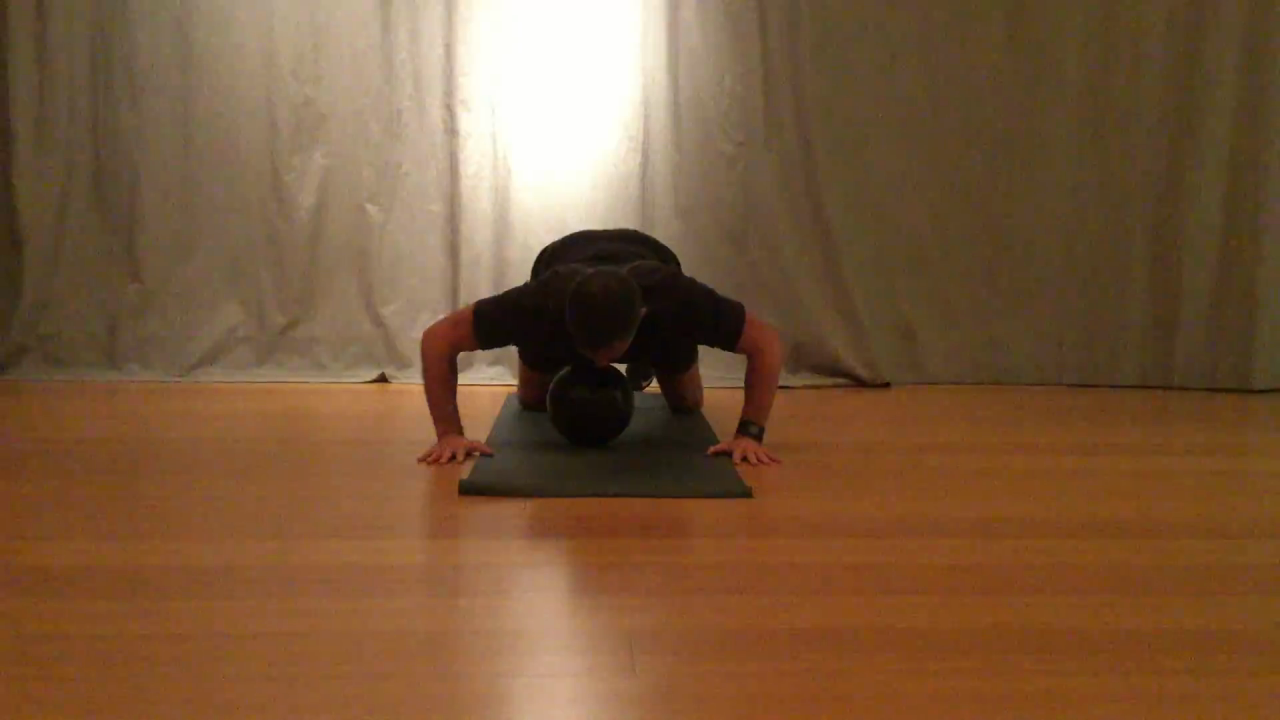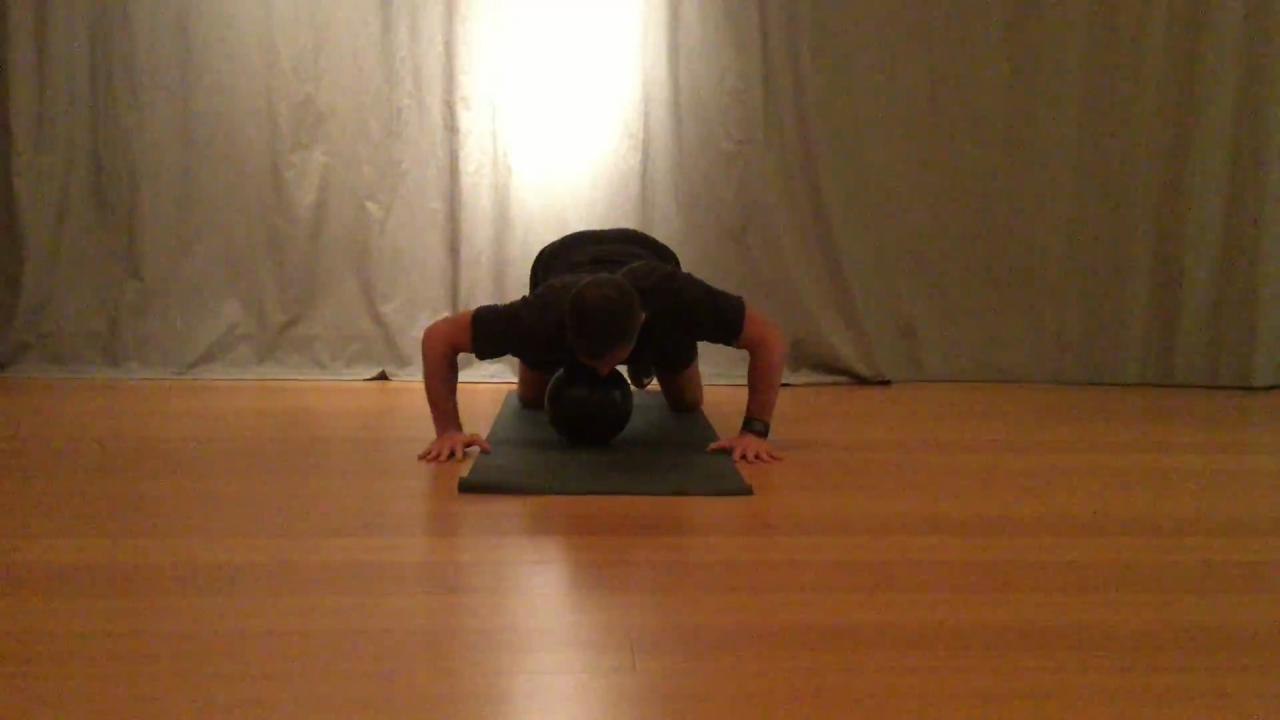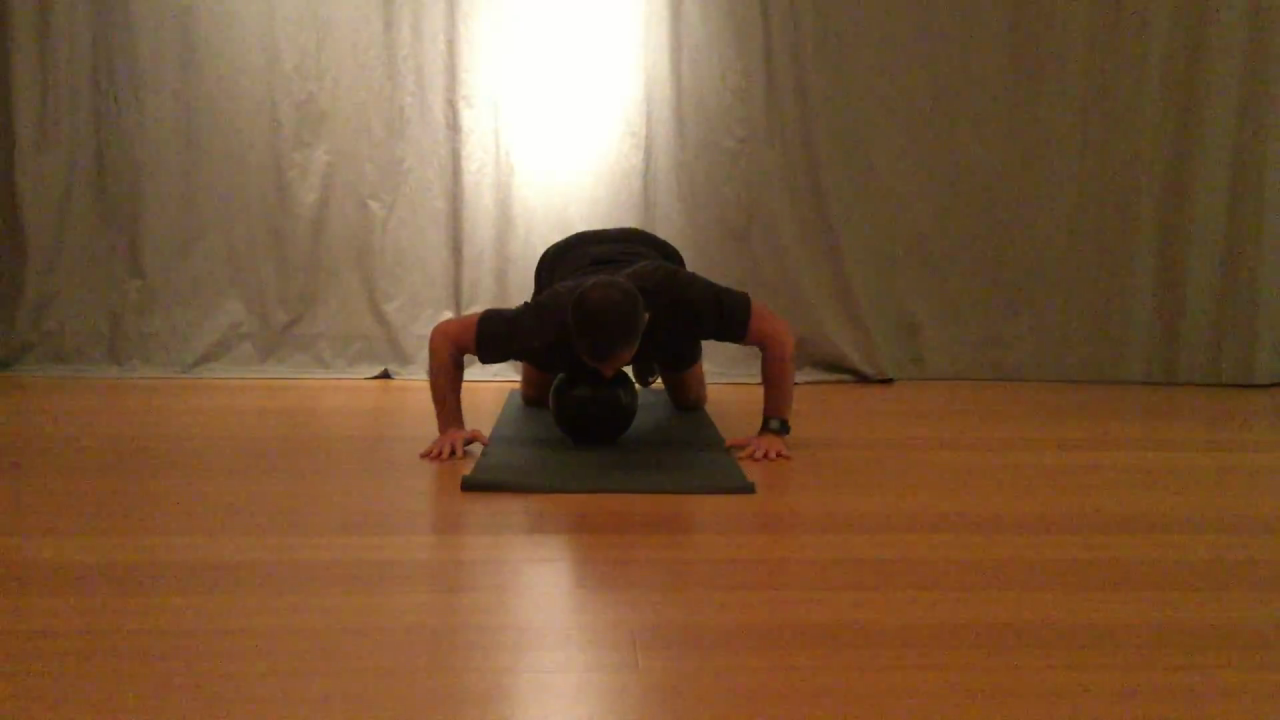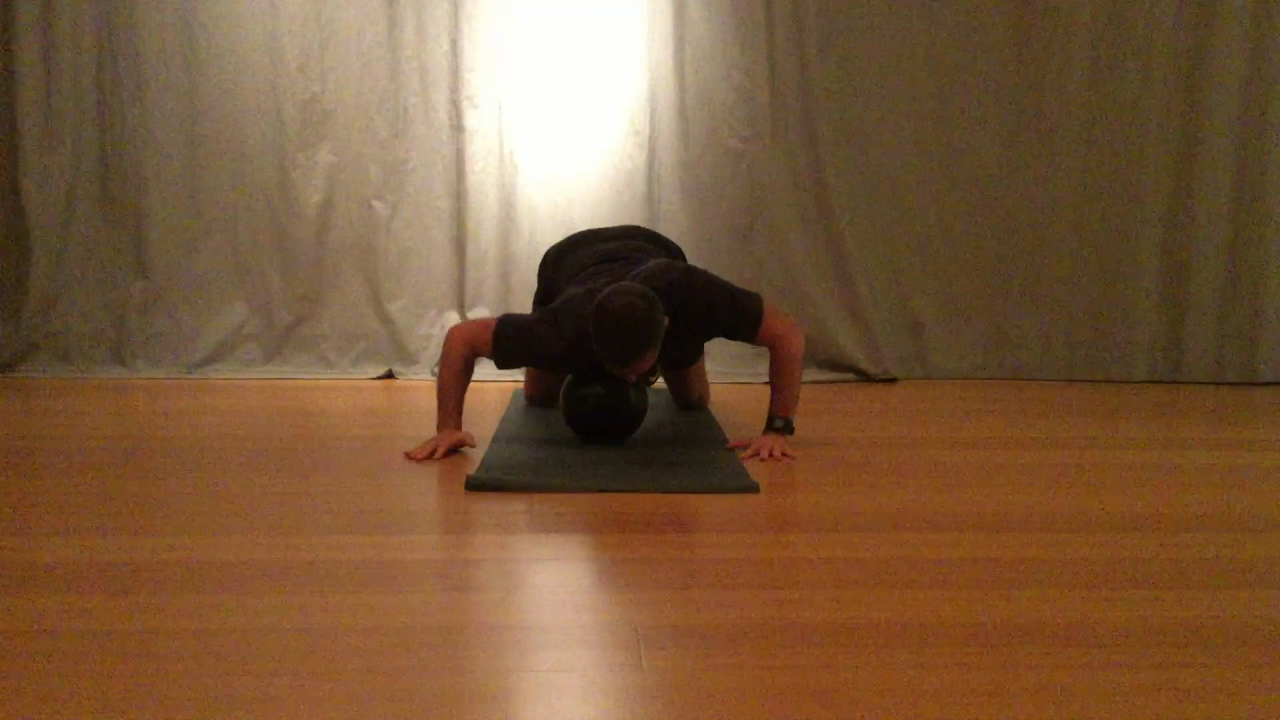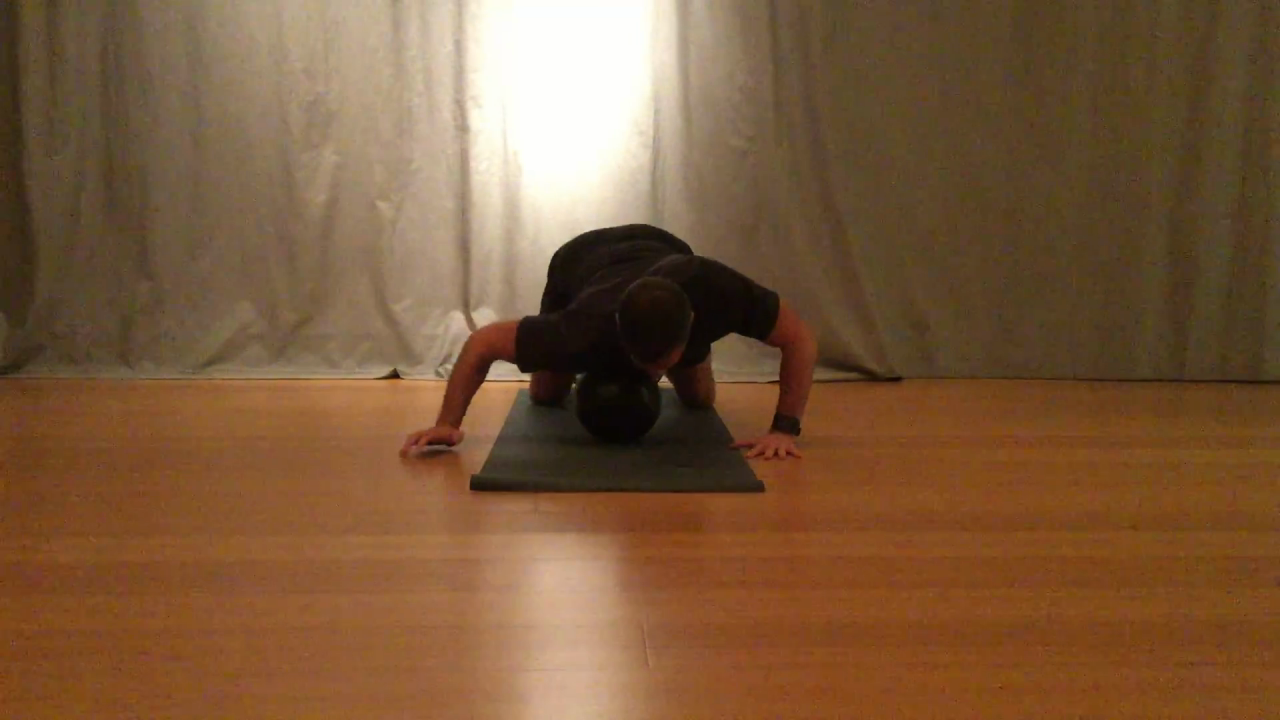
dt=0.3s
person 1, frame 1
left shoulder: (674, 296)
right shoulder: (541, 302)
left elbow: (767, 345)
right elbow: (437, 339)
left wrist: (749, 432)
right wrist: (449, 433)
left knee: (687, 403)
right knee: (532, 400)
left ankle: (644, 364)
person 1, frame 2
left shoulder: (673, 296)
right shoulder: (542, 315)
left elbow: (769, 339)
right elbow: (437, 338)
left wrist: (754, 430)
right wrist: (447, 429)
left hip: (647, 256)
left knee: (687, 401)
right knee: (531, 397)
left ankle: (647, 364)
person 1, frame 3
left shoulder: (677, 296)
right shoulder: (548, 321)
left elbow: (779, 336)
right elbow: (444, 336)
left wrist: (773, 429)
right wrist: (450, 426)
left hip: (649, 256)
left knee: (691, 399)
right knee: (535, 396)
left ankle: (651, 364)
person 1, frame 4
left shoulder: (690, 294)
right shoulder: (564, 329)
left elbow: (788, 337)
right elbow: (460, 338)
left wrist: (777, 428)
right wrist: (448, 426)
left hip: (653, 253)
right hip: (568, 261)
left knee: (694, 399)
right knee: (539, 396)
left ankle: (661, 369)
right ankle: (568, 362)
person 1, frame 5
left shoulder: (713, 289)
right shoulder: (585, 327)
left elbow: (801, 340)
right elbow: (482, 341)
left wrist: (784, 428)
right wrist: (447, 421)
left hip: (661, 252)
right hip: (578, 262)
left knee: (700, 398)
right knee: (546, 394)
right ankle: (582, 361)
